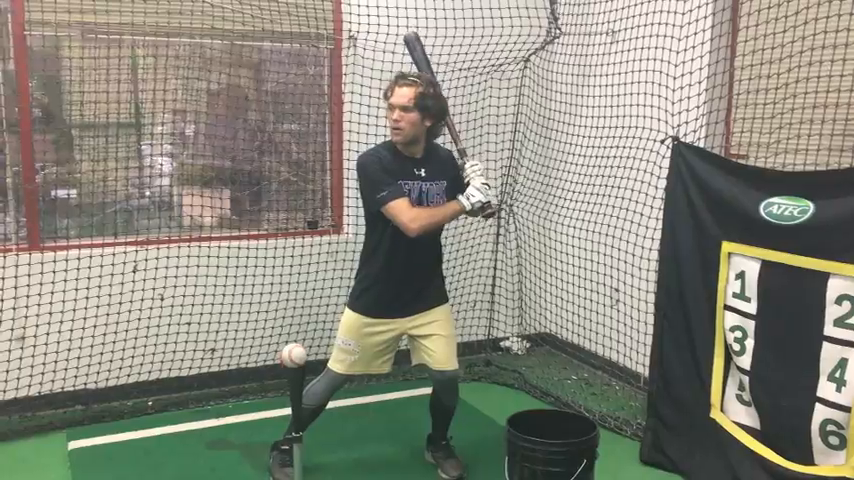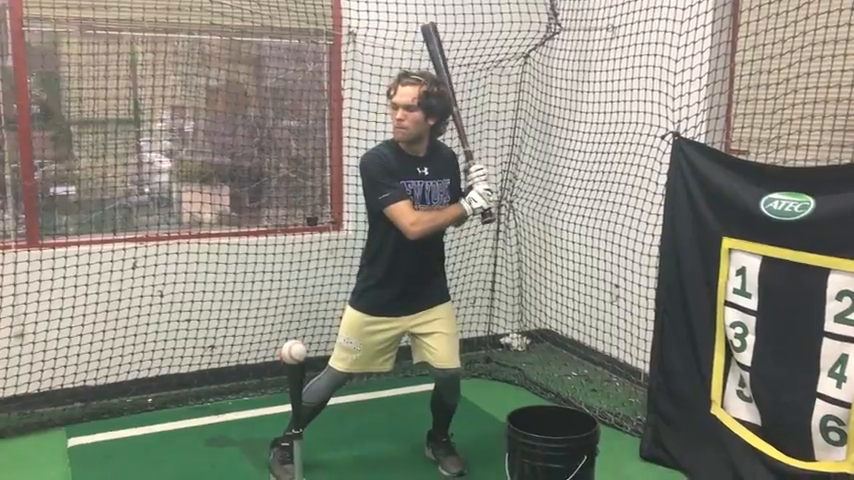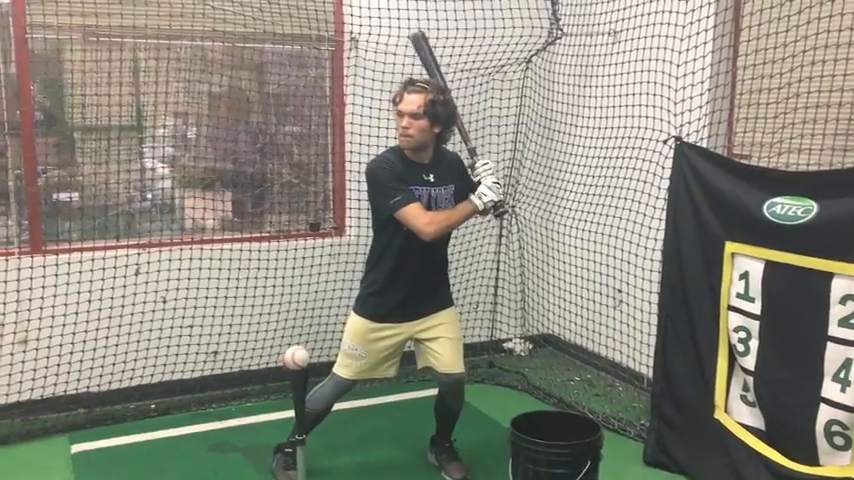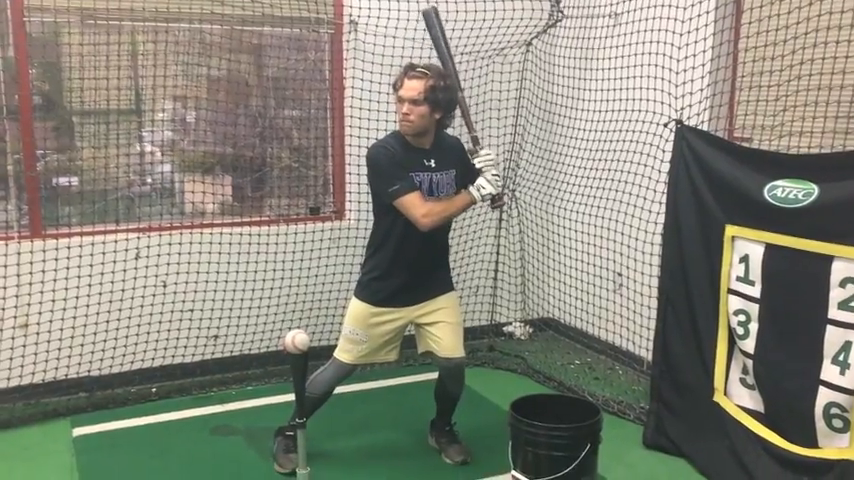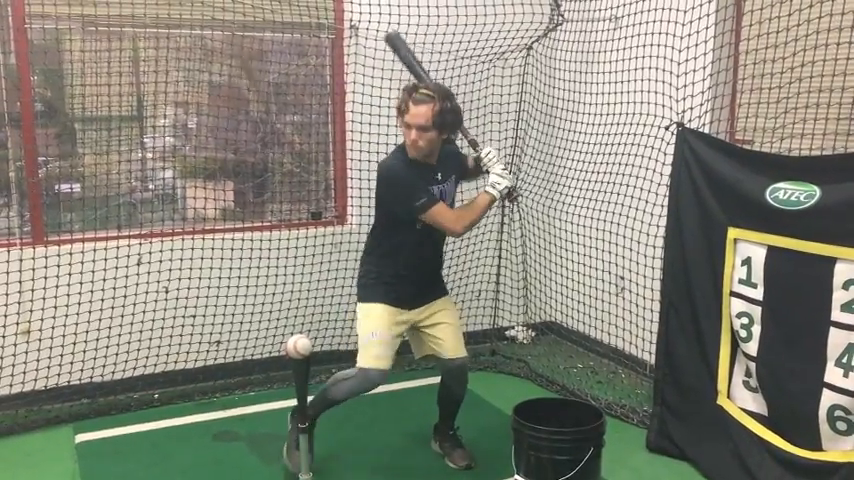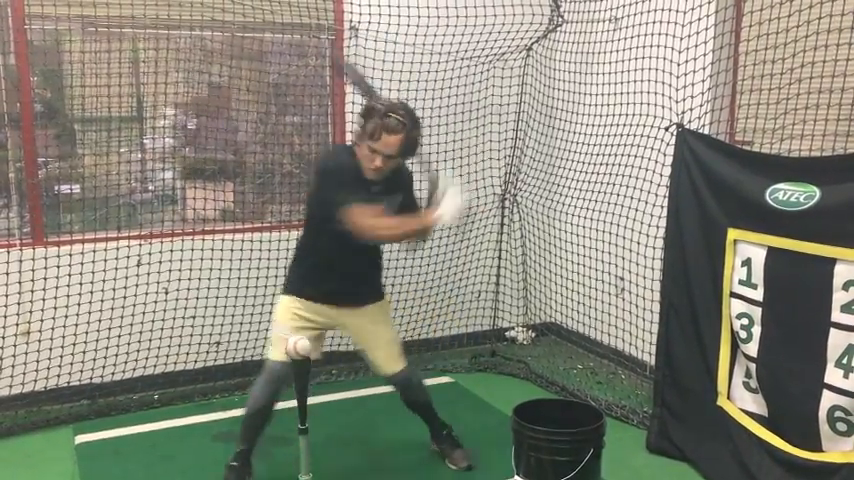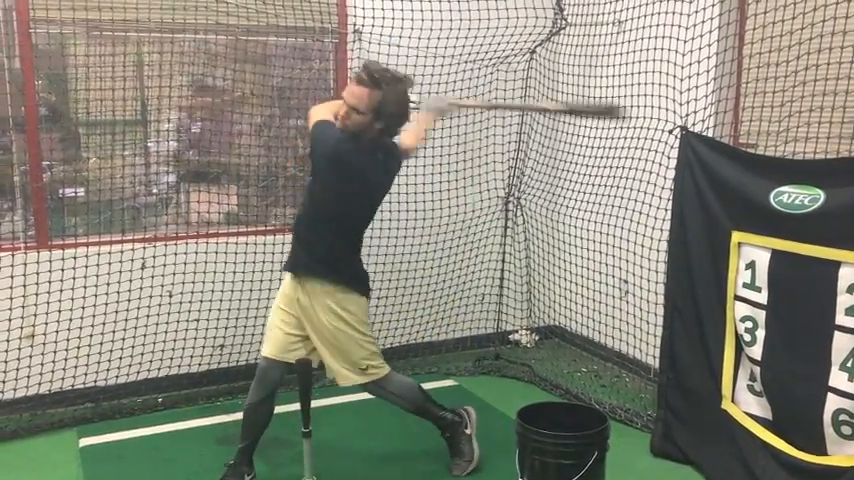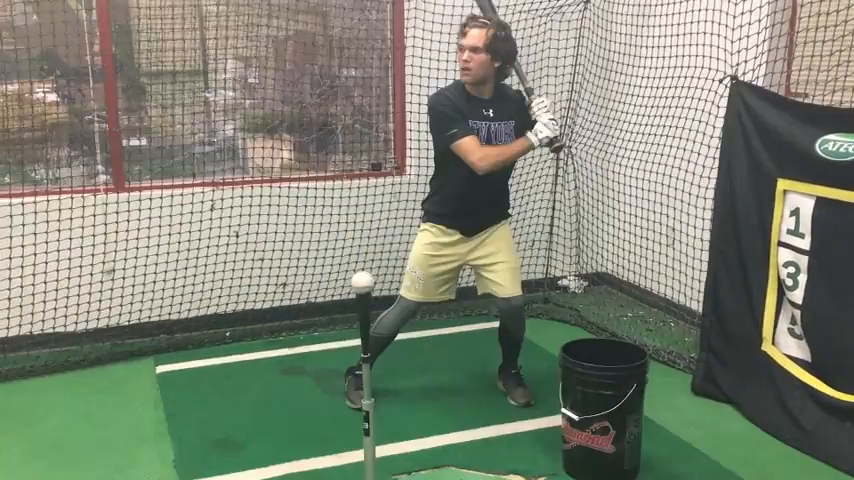
dt=0.4s
person 1, frame 1
left shoulder: (444, 161)
right shoulder: (373, 162)
left elbow: (468, 210)
right elbow: (412, 222)
left wrist: (477, 189)
right wrist: (465, 201)
left hip: (428, 297)
right hip: (375, 301)
left knee: (447, 375)
right knee: (334, 377)
left ankle: (439, 444)
right ankle: (285, 446)
person 1, frame 2
left shoulder: (446, 159)
right shoulder: (377, 162)
left elbow: (454, 218)
right elbow: (412, 225)
left wrist: (475, 193)
right wrist: (467, 205)
left hip: (431, 295)
right hip: (377, 298)
left knee: (450, 373)
right knee: (336, 375)
left ankle: (439, 440)
right ankle: (285, 443)
person 1, frame 3
left shoulder: (451, 164)
right shoulder: (383, 169)
left elbow: (472, 209)
right elbow: (427, 226)
left wrist: (486, 187)
right wrist: (477, 200)
left hip: (434, 301)
right hip: (381, 305)
left knee: (453, 379)
right knee: (340, 382)
left ankle: (442, 445)
person 1, frame 4
left shoulder: (452, 149)
right shoulder: (383, 154)
left elbow: (477, 192)
right elbow: (424, 216)
left wrist: (485, 175)
right wrist: (476, 193)
left hip: (435, 285)
right hip: (382, 289)
left knee: (453, 363)
right knee: (341, 366)
left ankle: (442, 428)
right ankle: (289, 432)
person 1, frame 5
left shoulder: (449, 156)
right shoulder: (396, 172)
left elbow: (464, 169)
right elbow: (456, 225)
left wrist: (486, 165)
right wrist: (495, 189)
left hip: (430, 288)
right hip: (384, 291)
left knee: (457, 363)
right knee: (372, 374)
left ankle: (445, 433)
right ankle: (307, 416)
person 1, frame 6
left shoulder: (400, 181)
right shoulder: (336, 161)
left elbow: (411, 232)
right elbow: (374, 228)
left wrist: (435, 210)
right wrist: (437, 216)
left hip: (360, 296)
right hip: (304, 292)
left knee: (397, 372)
right knee: (275, 374)
left ankle: (440, 432)
person 1, frame 7
left shoulder: (340, 151)
right shoulder: (383, 151)
left elbow: (317, 115)
right elbow: (407, 143)
left wrist: (344, 112)
right wrist: (429, 113)
left hip: (332, 290)
right hip: (301, 280)
left knee: (372, 377)
right knee: (268, 374)
left ankle: (454, 423)
person 1, frame 8
left shoulder: (512, 101)
right shoulder: (444, 103)
right elbow: (480, 159)
left wrist: (543, 124)
right wrist: (532, 138)
left hip: (492, 226)
right hip: (443, 228)
left knee: (511, 304)
right knee: (405, 307)
left ankle: (510, 372)
right ankle: (358, 372)
